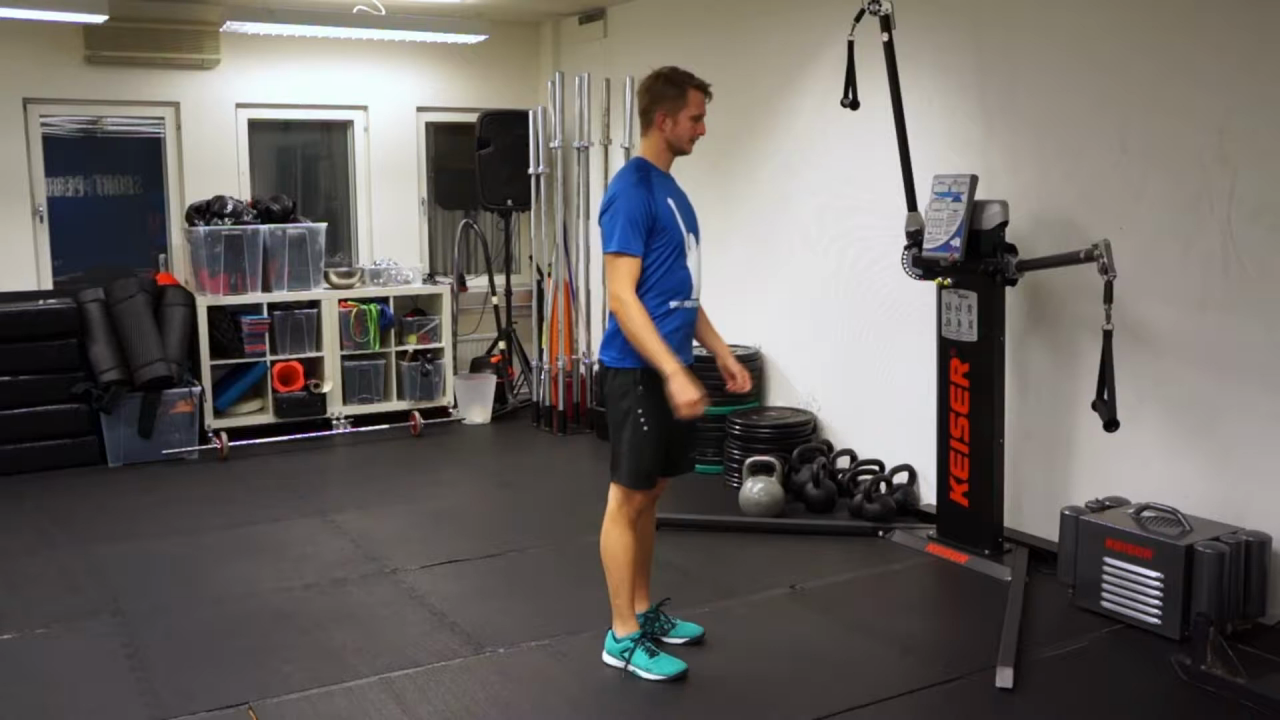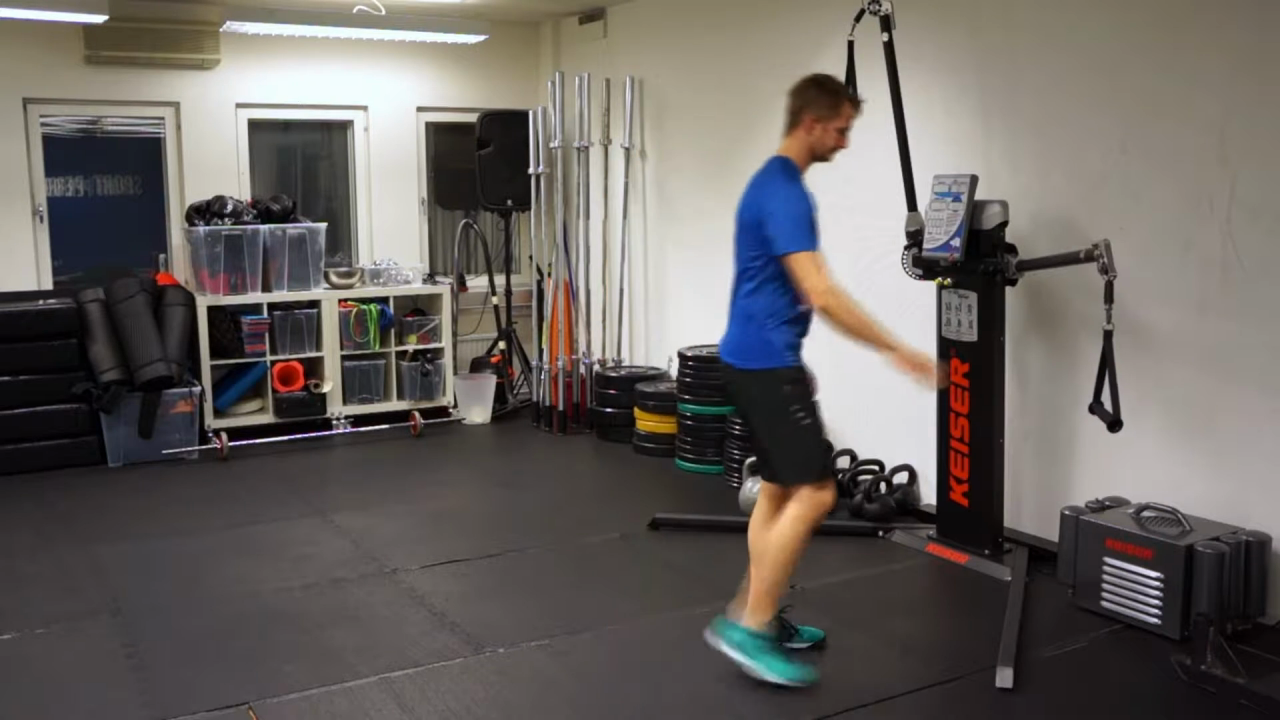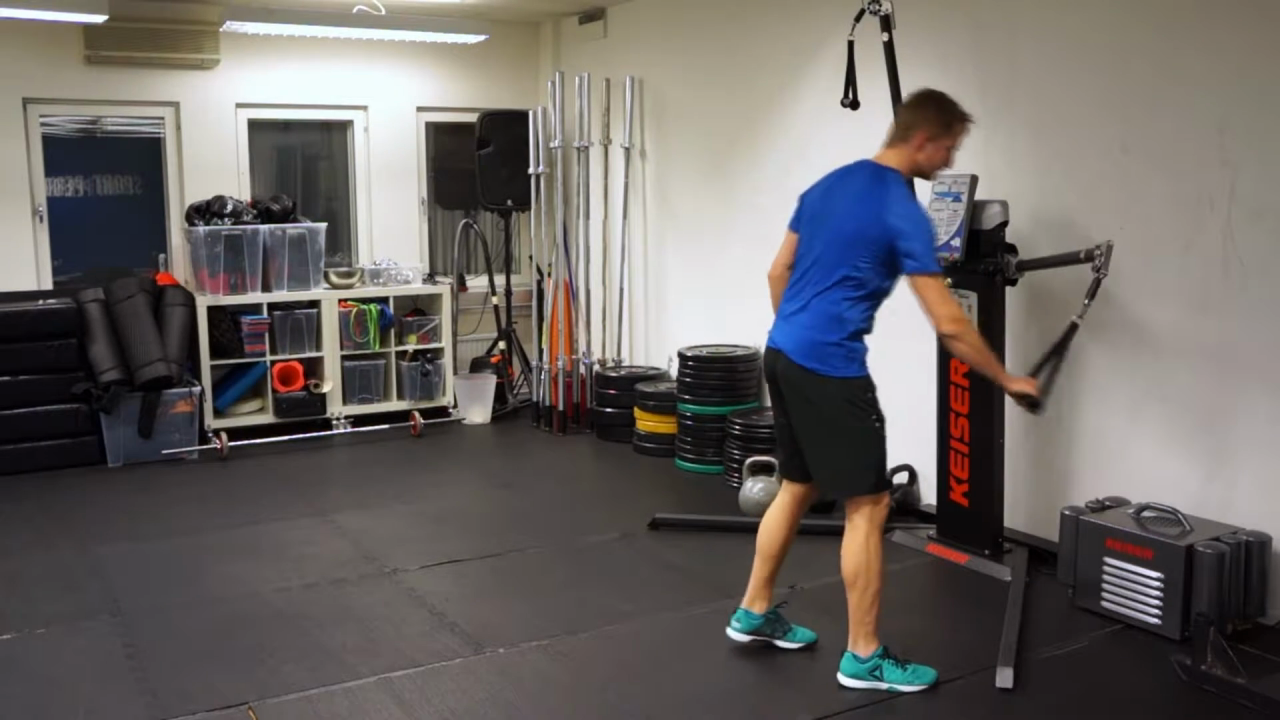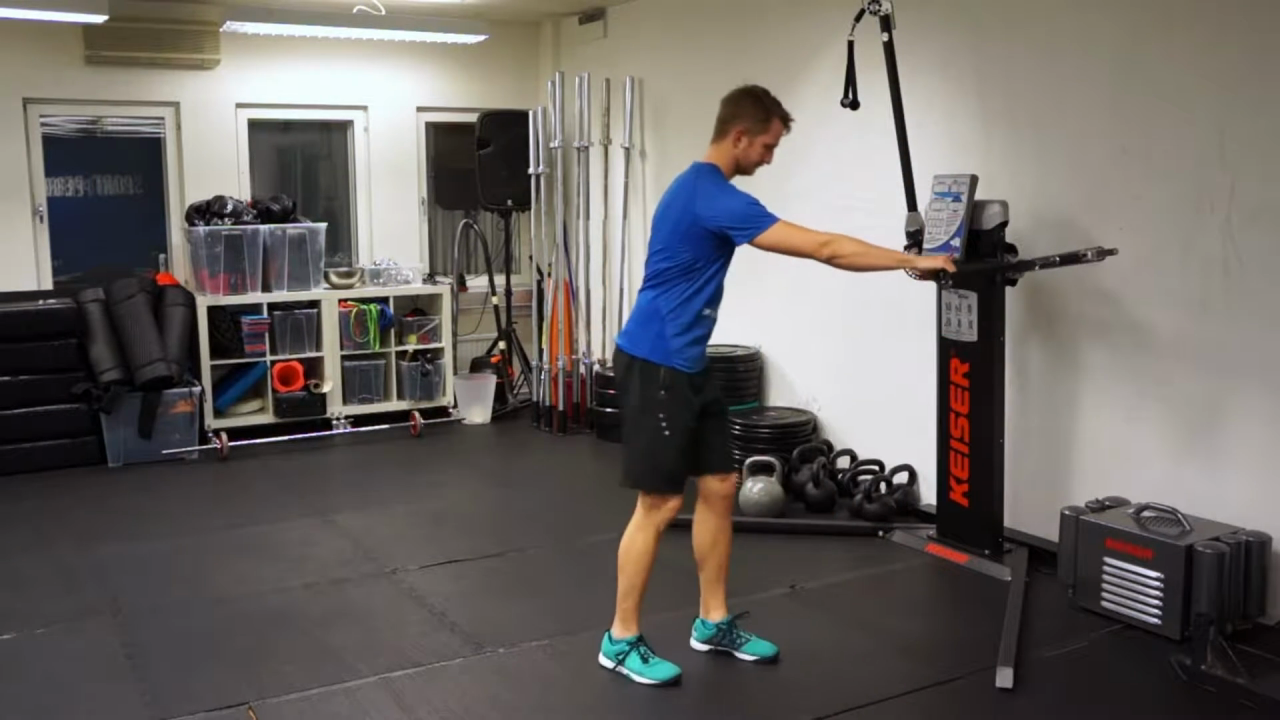
dt=1s
person 1, frame 1
left shoulder: (670, 189)
right shoulder: (631, 191)
right elbow: (622, 296)
left wrist: (722, 354)
right wrist: (673, 374)
left hip: (671, 366)
right hip: (640, 372)
left knee: (650, 494)
right knee: (628, 498)
left ankle: (644, 609)
right ankle: (623, 636)
person 1, frame 2
left shoulder: (771, 182)
right shoulder: (784, 193)
right elbow: (821, 295)
left wrist: (792, 360)
right wrist: (899, 352)
left hip: (757, 357)
right hip: (763, 364)
left knee: (778, 489)
right knee: (813, 494)
left ankle: (764, 614)
right ankle: (750, 625)
person 1, frame 3
left shoulder: (827, 186)
right shoulder: (902, 211)
left elbow: (778, 273)
right elbow: (948, 323)
right wrist: (1006, 377)
left hip: (784, 353)
right hip: (832, 367)
left knee: (800, 488)
right knee: (867, 506)
left ankle: (753, 612)
right ankle: (864, 654)
person 1, frame 4
left shoulder: (699, 188)
right shoulder: (714, 199)
right elbow: (823, 248)
right wrist: (913, 261)
left hip: (682, 364)
right hip: (653, 364)
left knee: (718, 489)
right knee: (660, 504)
left ankle: (714, 623)
right ankle: (621, 638)
